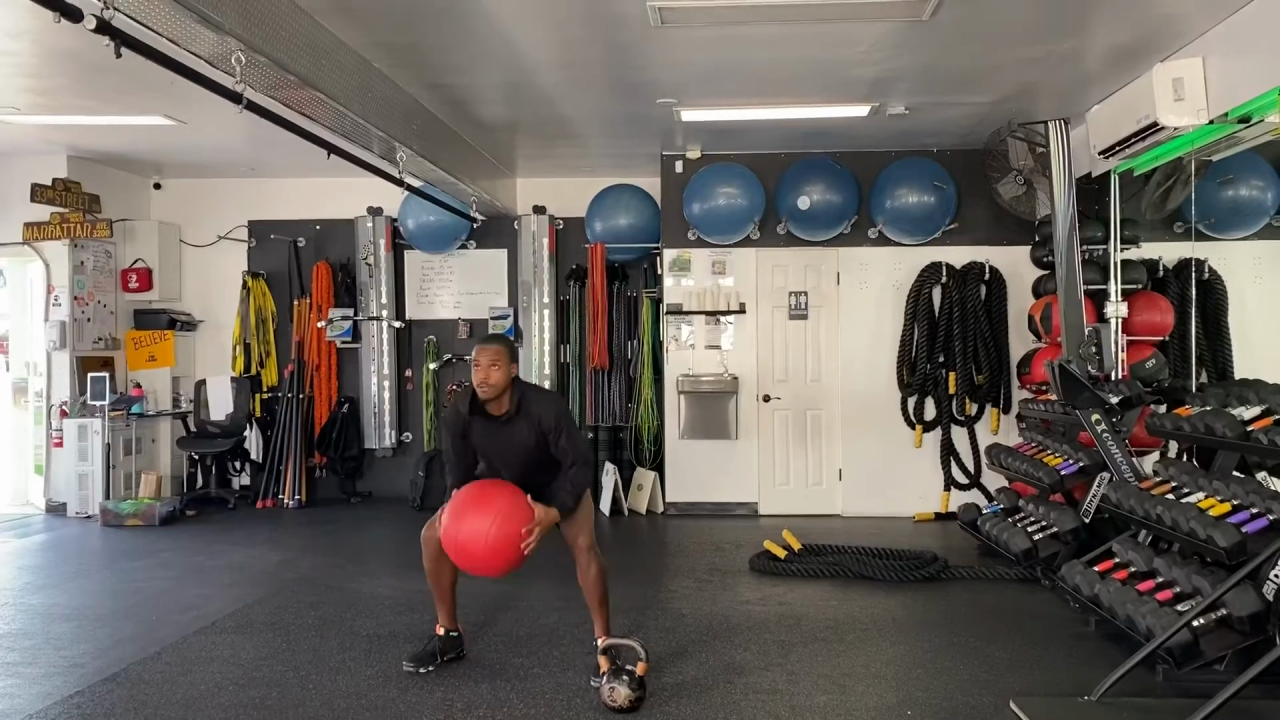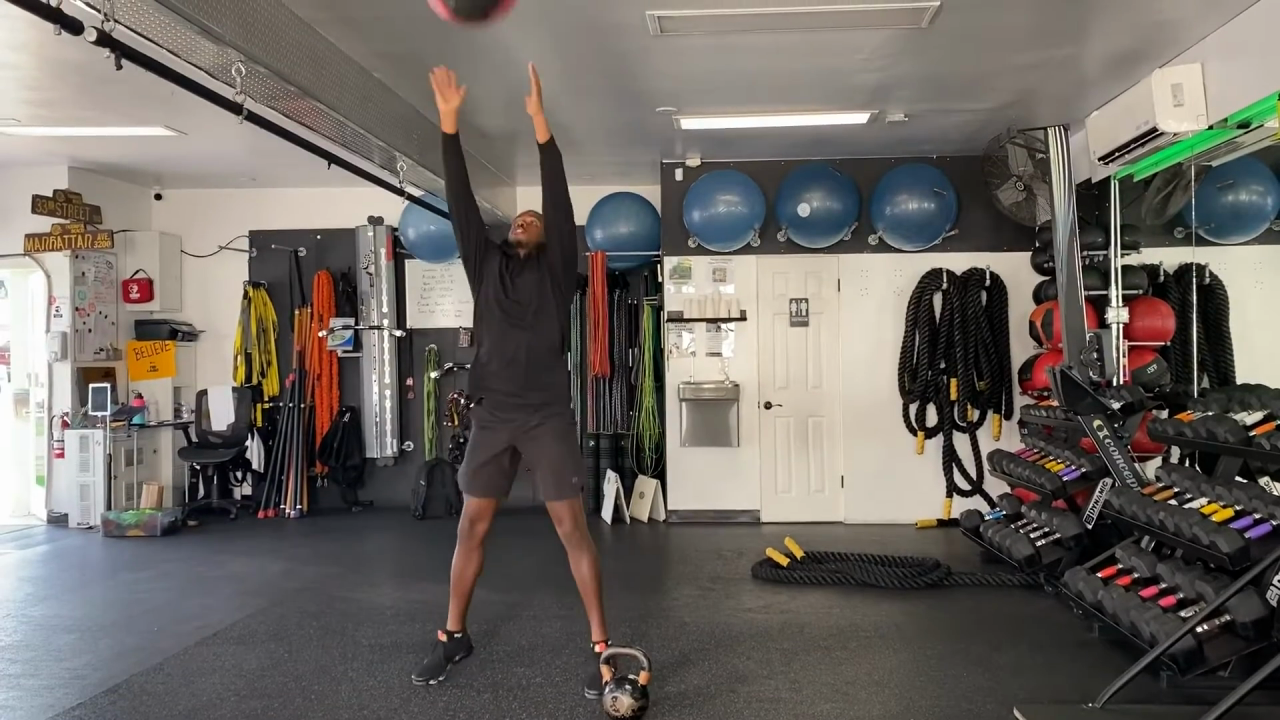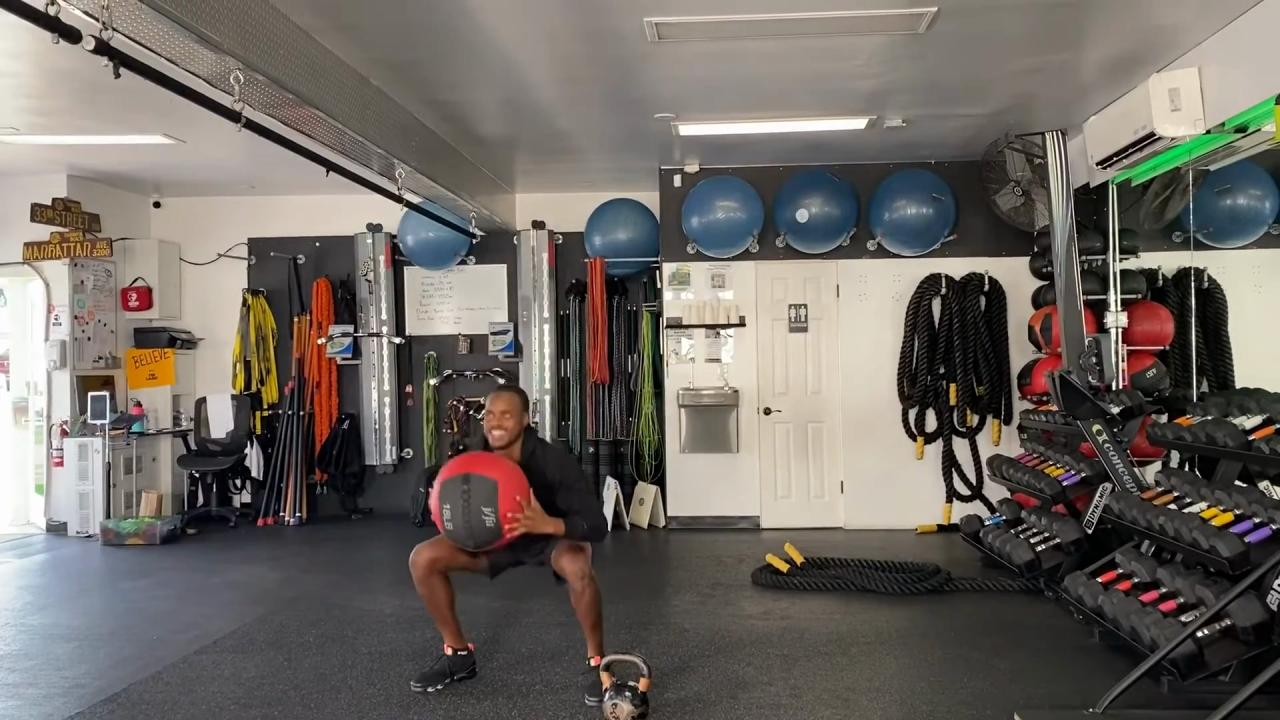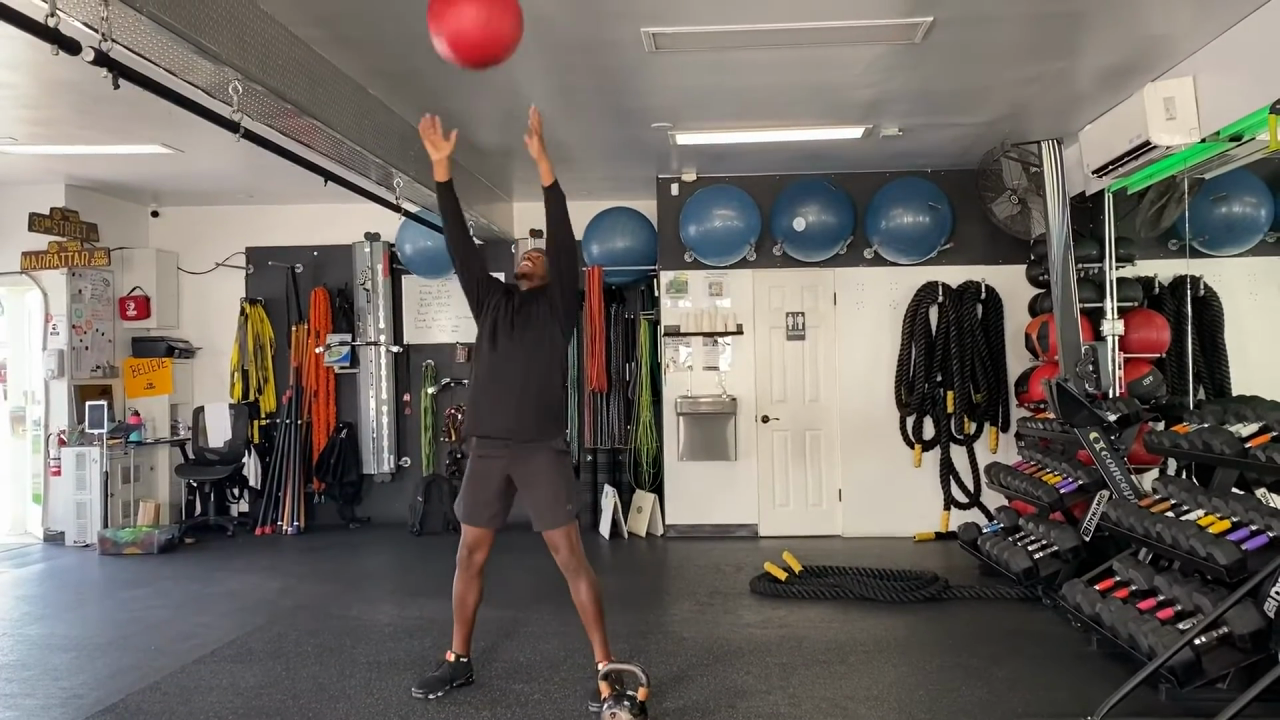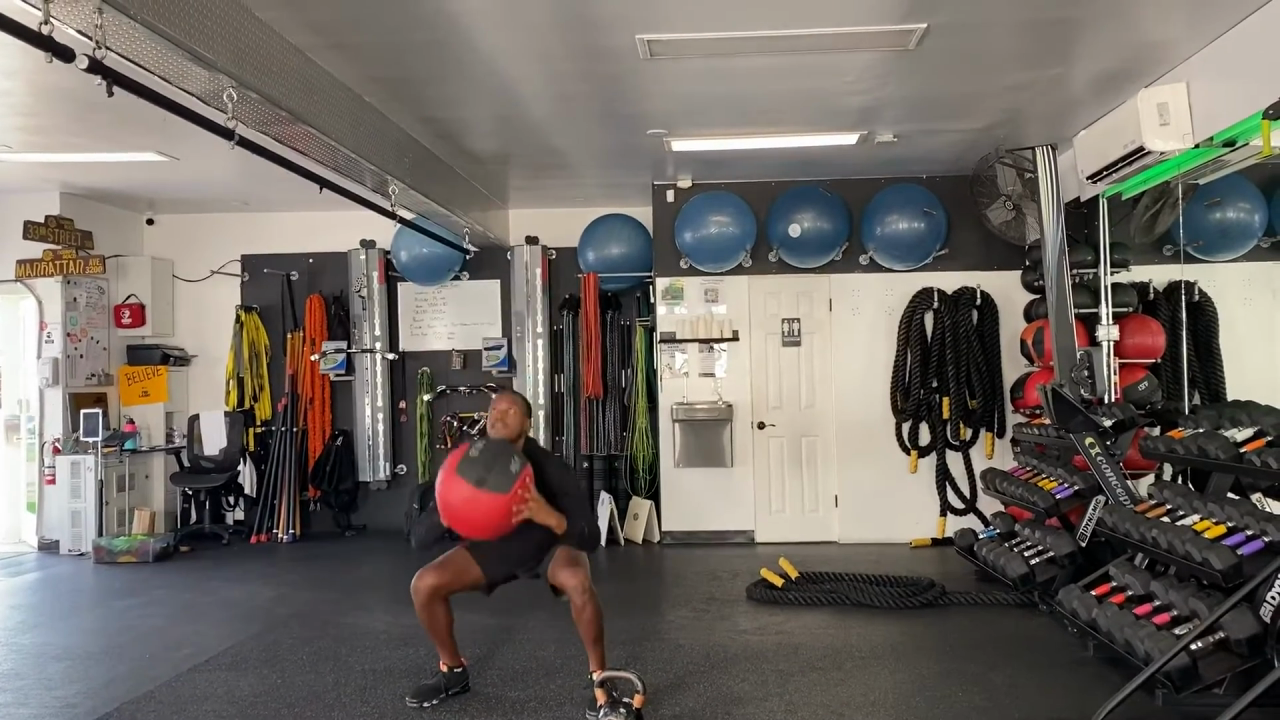
dt=1s
person 1, frame 1
left shoulder: (546, 407)
right shoulder: (459, 413)
left elbow: (580, 465)
right elbow: (458, 471)
left wrist: (553, 512)
left hip: (555, 481)
right hip: (497, 480)
left knee: (583, 544)
right knee: (434, 534)
left ankle: (603, 643)
right ankle: (447, 634)
person 1, frame 2
left shoulder: (556, 270)
right shoulder: (486, 265)
left elbow: (559, 202)
right elbow: (460, 201)
left wrist: (539, 120)
right wrist: (449, 121)
left hip: (547, 416)
right hip: (492, 416)
left knee: (572, 531)
right knee: (471, 529)
left ankle: (600, 646)
right ankle: (454, 636)
person 1, frame 3
left shoulder: (554, 461)
left elbow: (596, 525)
left wrist: (546, 524)
left hip: (556, 533)
left knee: (578, 570)
right knee: (423, 559)
left ankle: (596, 662)
right ankle: (458, 653)
person 1, frame 4
left shoulder: (559, 305)
right shoulder: (490, 300)
left elbow: (564, 238)
right elbow: (459, 242)
left wrist: (541, 159)
right wrist: (442, 167)
left hip: (541, 447)
right hip: (488, 448)
left knee: (570, 560)
right knee: (470, 557)
left ankle: (605, 667)
right ankle: (458, 660)
person 1, frame 5
left shoulder: (551, 469)
left elbow: (590, 537)
left wrist: (548, 516)
left hip: (550, 546)
right hip: (494, 549)
left knee: (578, 584)
right knee: (424, 584)
right ankle: (452, 670)
